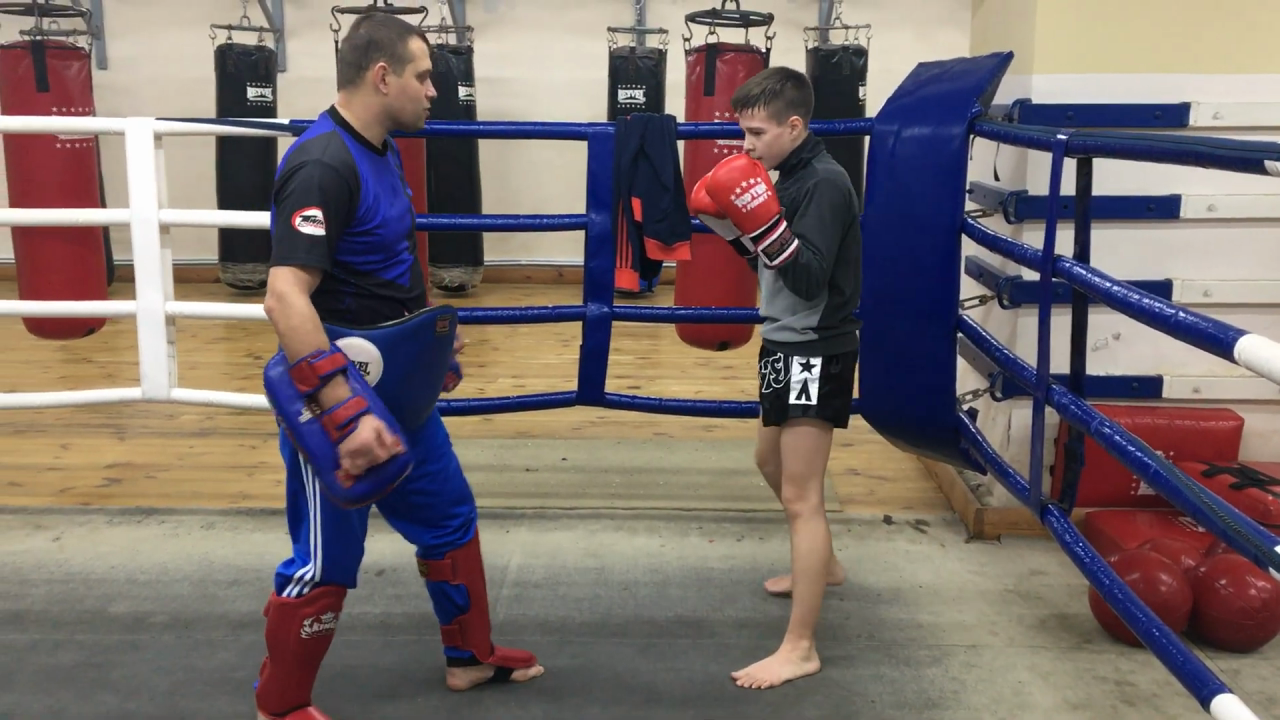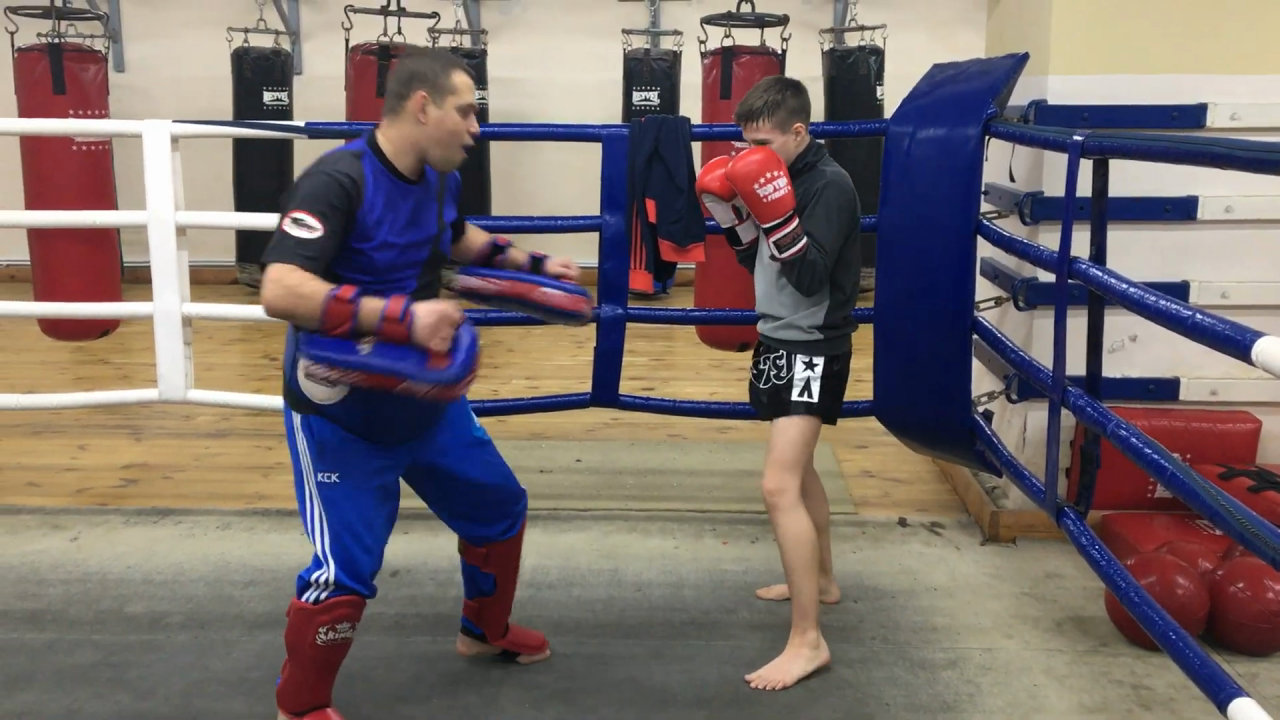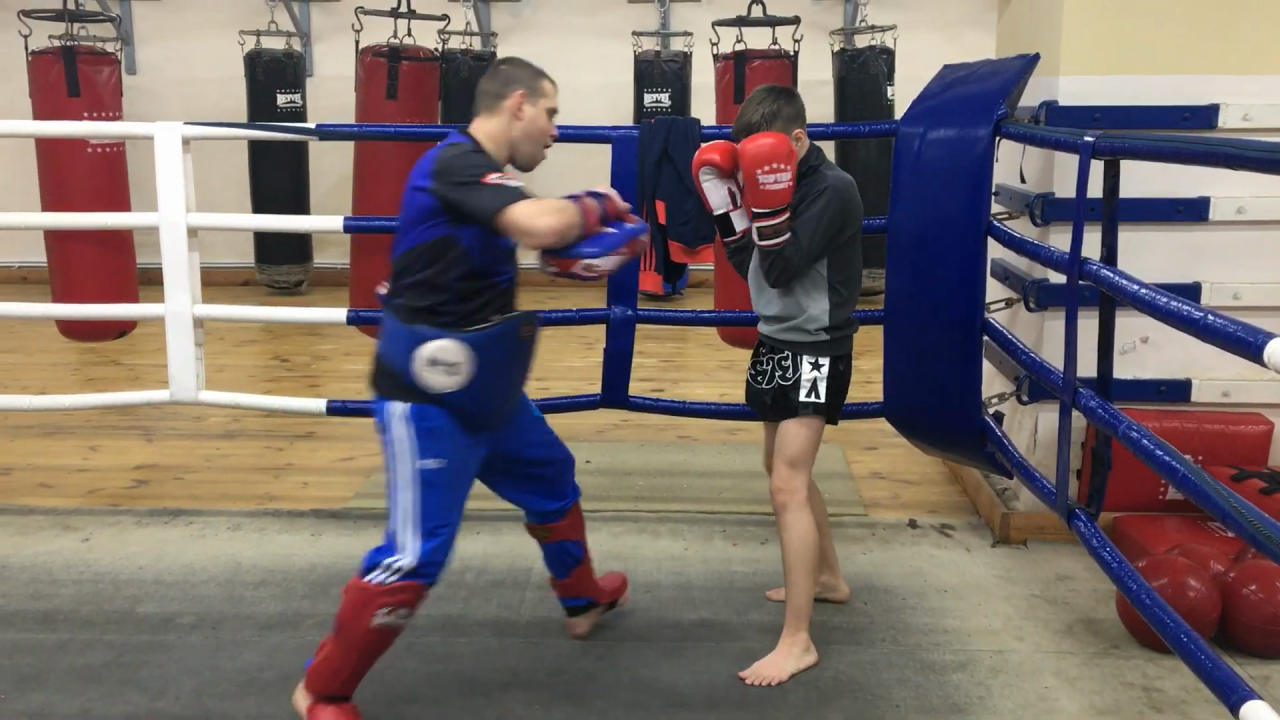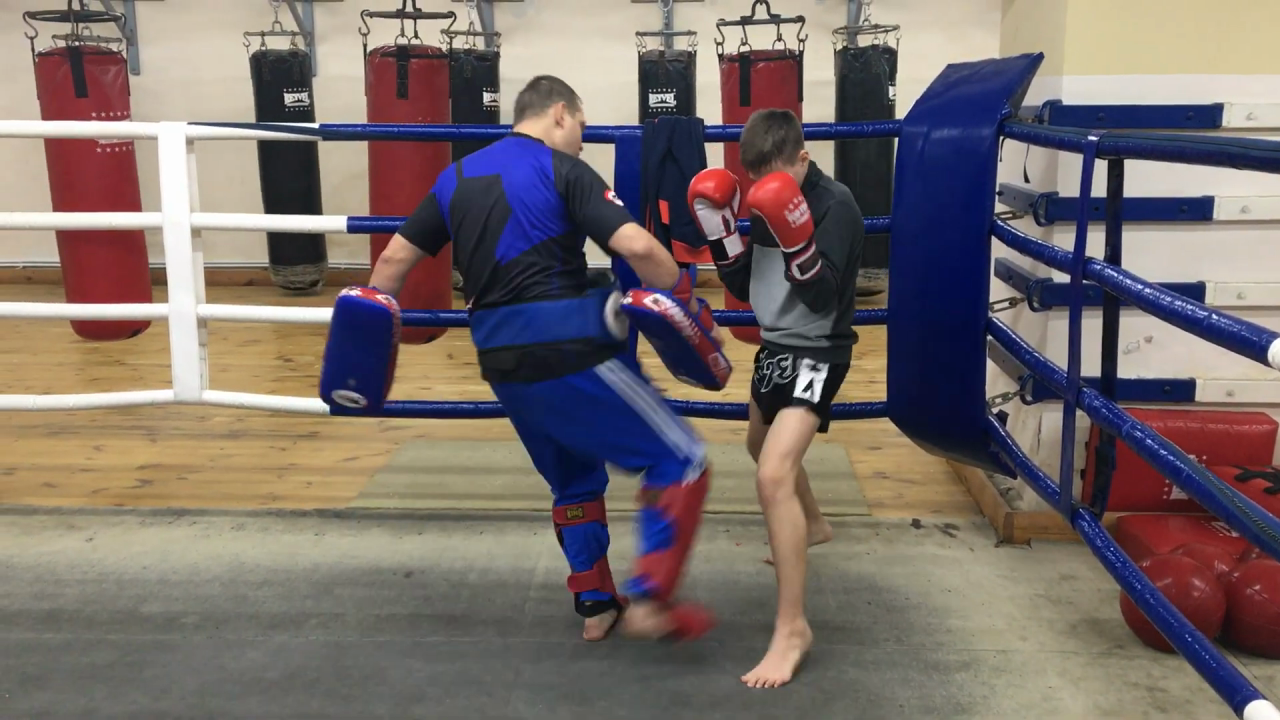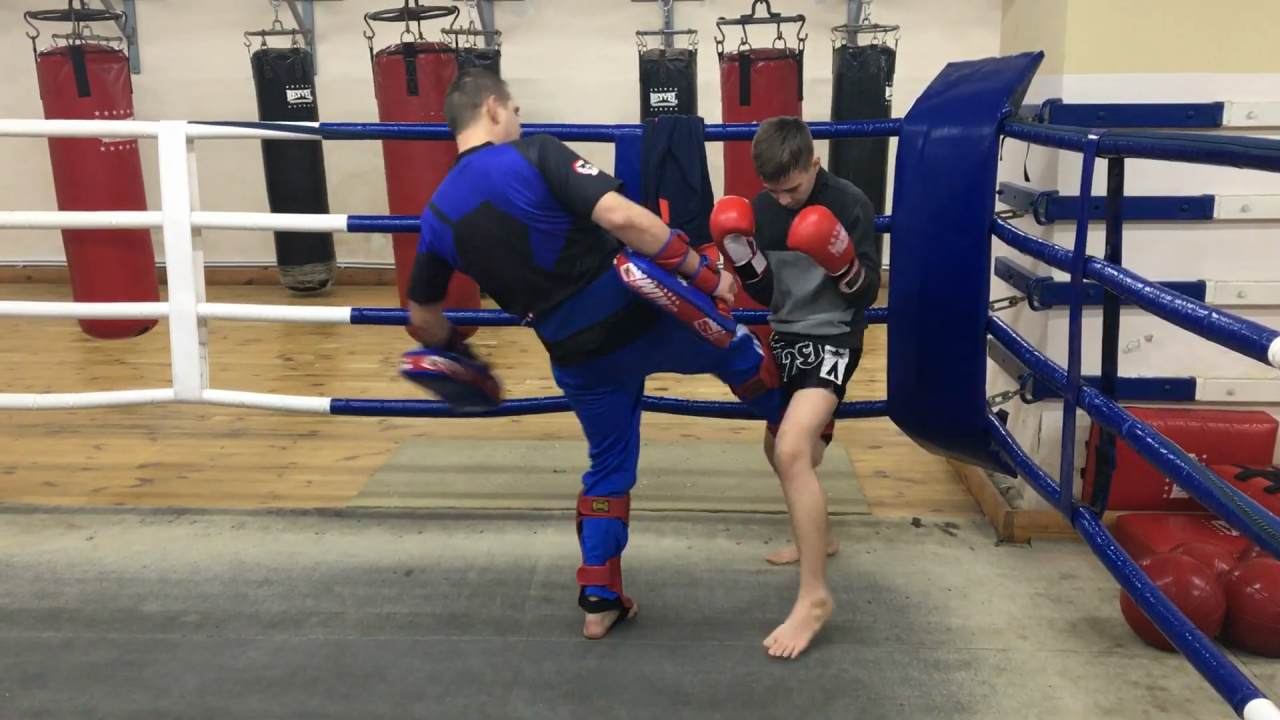
dt=0.3s
person 1, frame 1
left shoulder: (380, 149)
right shoulder: (324, 165)
right elbow: (287, 298)
left wrist: (425, 321)
right wrist: (346, 415)
left hip: (394, 384)
right hip: (335, 398)
left knee: (449, 516)
right knee: (325, 563)
left ankle: (471, 657)
person 1, frame 2
left shoulder: (435, 178)
right shoulder: (336, 180)
right elbow: (279, 291)
left wrist: (533, 264)
right wrist: (399, 317)
left hip: (425, 396)
right hip: (339, 409)
left knee: (498, 505)
right knee: (344, 573)
left ankle: (485, 631)
person 1, frame 3
left shoulder: (467, 167)
right shoulder: (459, 164)
right elbow: (540, 224)
right wrist: (600, 207)
left hip: (478, 383)
right hip: (430, 388)
left knee: (550, 479)
right knee: (414, 555)
left ankle: (581, 597)
person 1, frame 4
left shoulder: (458, 176)
right shoulder: (563, 169)
left elbow: (395, 261)
right elbow: (638, 248)
right wrist: (694, 314)
left hip: (504, 360)
right hip: (570, 349)
left knee: (576, 481)
right knee: (679, 463)
left ankle: (597, 603)
right ankle: (651, 601)
person 1, frame 5
left shoulder: (437, 216)
right shoulder: (535, 154)
left elbow: (423, 315)
right elbow: (622, 215)
left wrist: (452, 348)
right wrist: (706, 272)
left hip: (573, 346)
right hip: (630, 310)
left knee: (609, 470)
right knee: (741, 349)
left ankle: (600, 603)
person 2, frame 1
left shoulder: (825, 183)
right shoulder: (788, 177)
left elbow: (807, 279)
left wrist: (763, 216)
right wrist: (732, 227)
left hip: (816, 355)
right hip: (789, 348)
left knee: (800, 499)
right knee: (771, 463)
left ankle: (800, 648)
right ankle: (819, 567)
person 2, frame 2
left shoulder: (830, 186)
right shoulder: (784, 180)
left elbow: (810, 277)
left wrist: (775, 211)
right wrist: (731, 216)
left hip: (812, 353)
right hip: (780, 344)
left knee: (778, 487)
right knee: (796, 473)
left ankle: (807, 640)
right ankle: (818, 578)
person 2, frame 3
left shoulder: (833, 189)
right shoulder: (780, 185)
left elbow: (781, 270)
right elbow: (749, 265)
left wrist: (769, 201)
right wrist: (722, 200)
left hip: (815, 353)
right hip: (776, 344)
left knee: (787, 489)
right knee: (789, 469)
left ankle: (797, 641)
right ankle: (827, 577)
person 2, frame 4
left shoulder: (835, 203)
right shoulder: (765, 205)
left elbow: (820, 294)
right elbow: (743, 287)
left wrist: (793, 232)
right wrist: (716, 224)
left hip: (814, 355)
right hip: (776, 348)
left knee: (773, 477)
right knee: (762, 448)
left ankle: (791, 628)
right ankle: (813, 525)
person 2, frame 5
left shoulder: (849, 202)
right shoulder: (766, 207)
left elbow: (862, 292)
right elbow: (765, 293)
left wrist: (840, 253)
right wrist: (739, 251)
left hip: (831, 343)
right hip: (789, 339)
left knee: (794, 452)
right knee: (779, 446)
left ankle: (813, 598)
right ankle: (818, 538)
